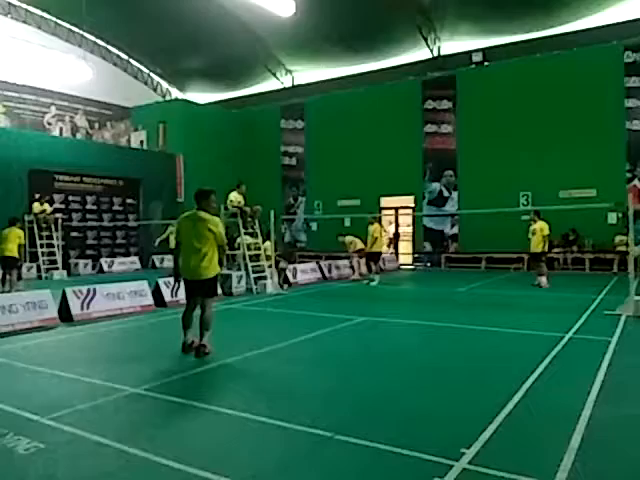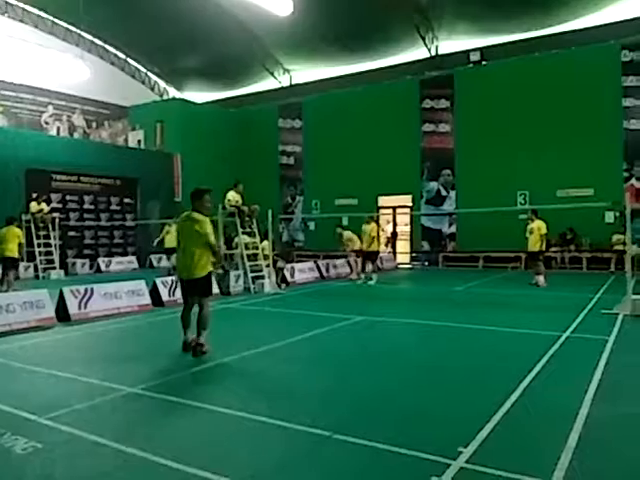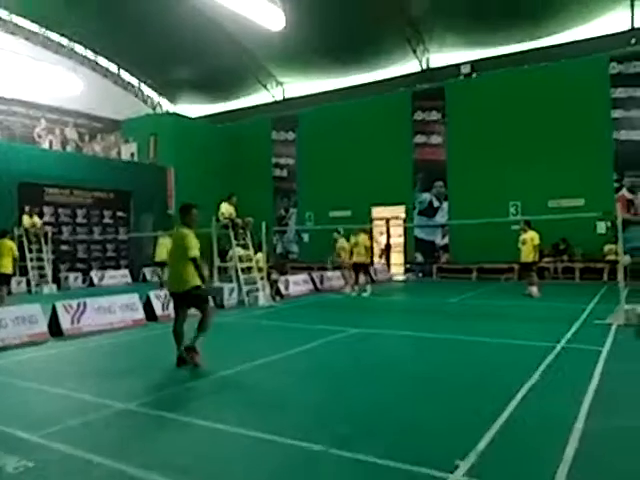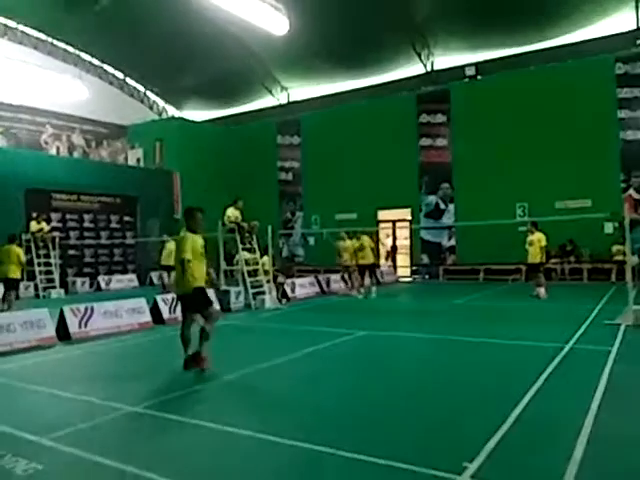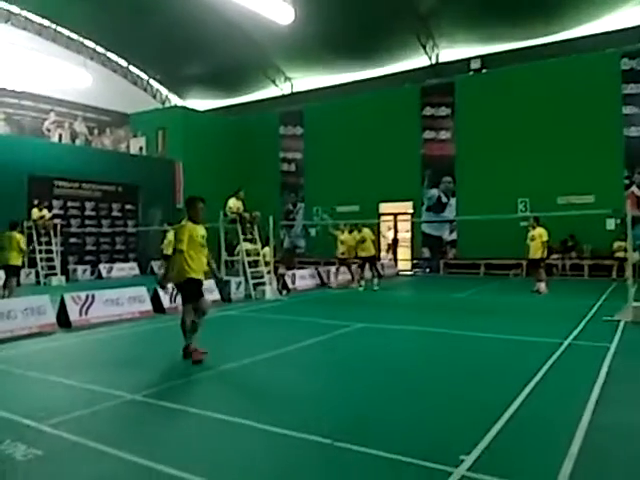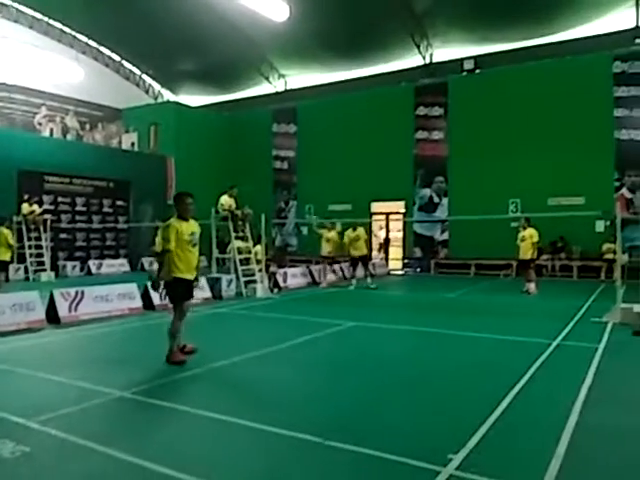
dt=0.2s
person 1, frame 1
left shoulder: (183, 219)
right shoulder: (213, 221)
left elbow: (177, 246)
right elbow: (222, 246)
left wrist: (176, 267)
right wrist: (218, 257)
left hip: (188, 271)
right hip: (207, 270)
left knee: (190, 306)
right knee: (207, 307)
left ankle: (187, 341)
right ankle: (203, 344)
person 1, frame 2
left shoulder: (183, 219)
right shoulder: (202, 220)
right elbow: (211, 246)
left hip: (184, 270)
right hip: (200, 271)
left knee: (189, 304)
right knee: (204, 306)
left ankle: (187, 340)
right ankle: (200, 343)
person 1, frame 3
left shoulder: (180, 234)
right shoulder: (186, 235)
right elbow: (194, 259)
left wrist: (199, 278)
right wrist: (204, 281)
left hip: (176, 284)
right hip: (187, 283)
left knee: (180, 318)
right knee: (207, 311)
left ankle: (181, 354)
right ankle: (193, 345)
person 1, frame 4
left shoulder: (196, 238)
right shoulder: (186, 238)
left elbow: (200, 263)
right elbow: (183, 262)
right wrist: (180, 284)
left hip: (194, 285)
right hip: (191, 286)
left knee: (187, 322)
right knee: (212, 317)
left ankle: (190, 357)
right ankle: (200, 354)
person 1, frame 5
left shoulder: (201, 228)
right shoulder: (185, 227)
left elbow: (204, 253)
right elbow: (177, 252)
left wrist: (213, 271)
right wrist: (168, 275)
left hip: (196, 275)
right hip: (187, 276)
left knee: (189, 311)
right knee: (202, 310)
left ankle: (189, 346)
right ankle: (189, 347)
person 1, frame 6
left shoulder: (195, 225)
right shoulder: (172, 226)
right elbow: (166, 252)
left wrist: (197, 273)
right wrist: (159, 276)
left hip: (189, 275)
right hip: (176, 276)
left knee: (182, 312)
right knee: (180, 312)
left ankle: (179, 344)
right ankle: (172, 351)
